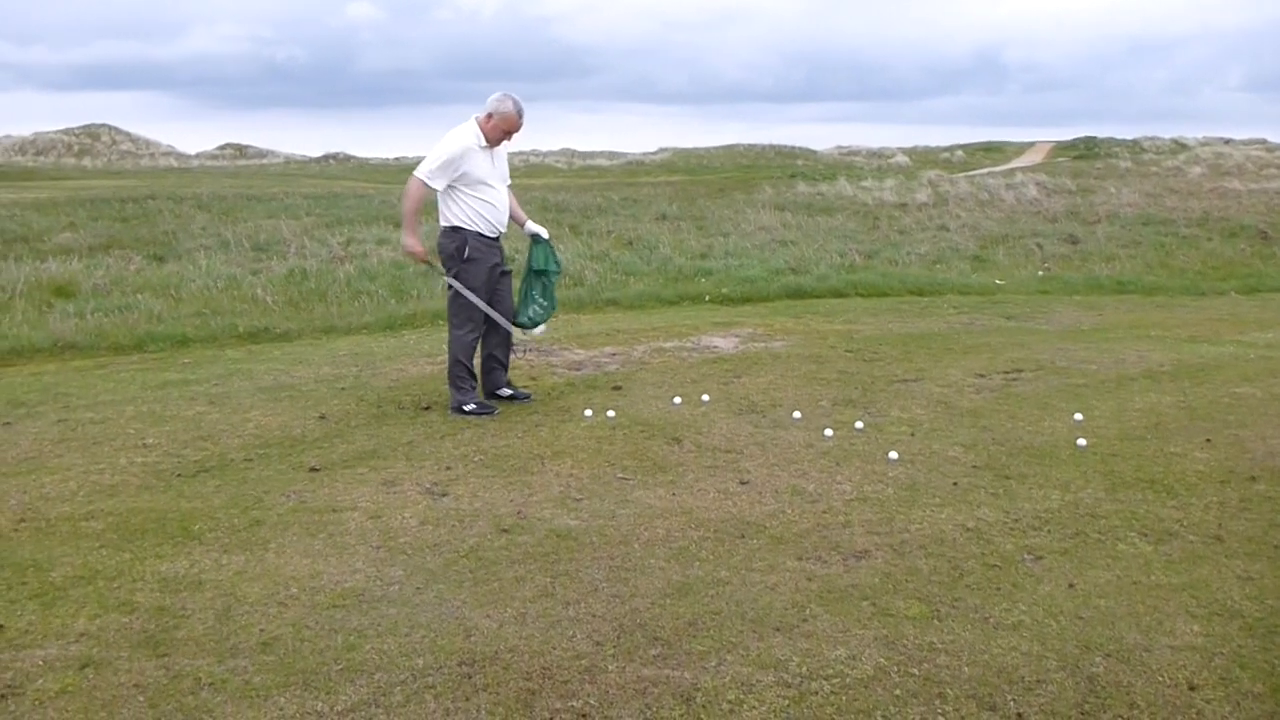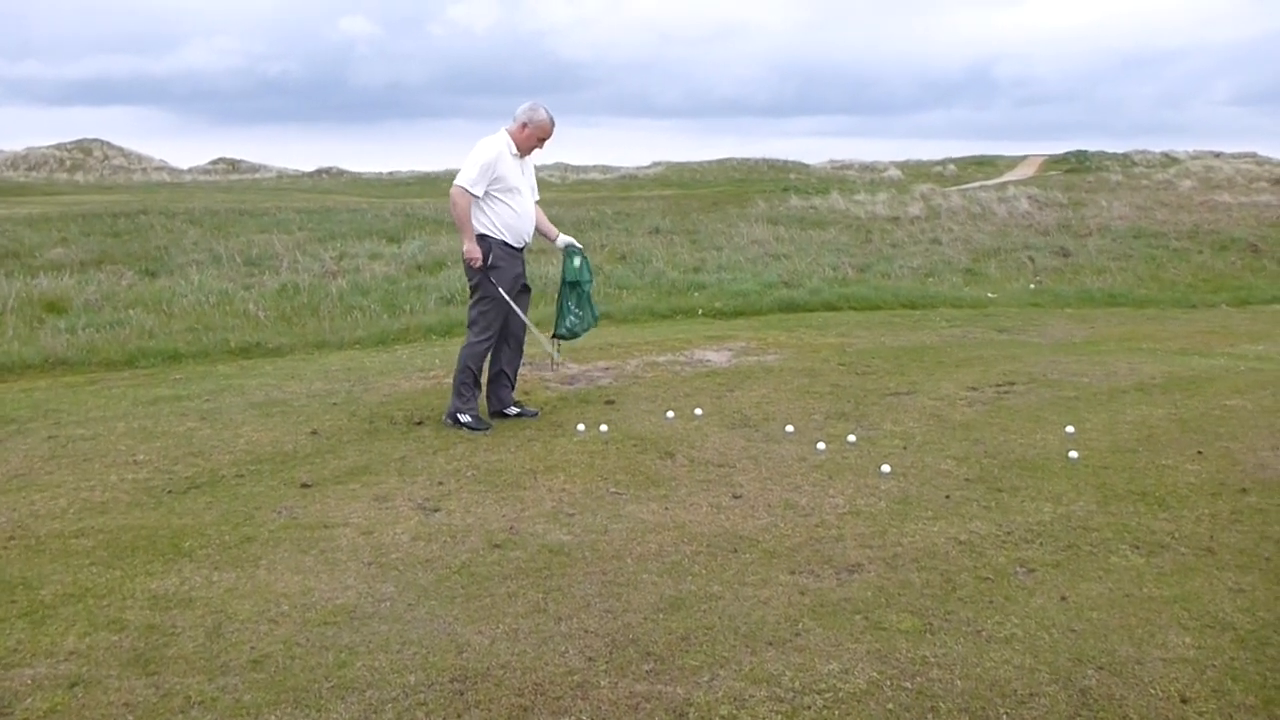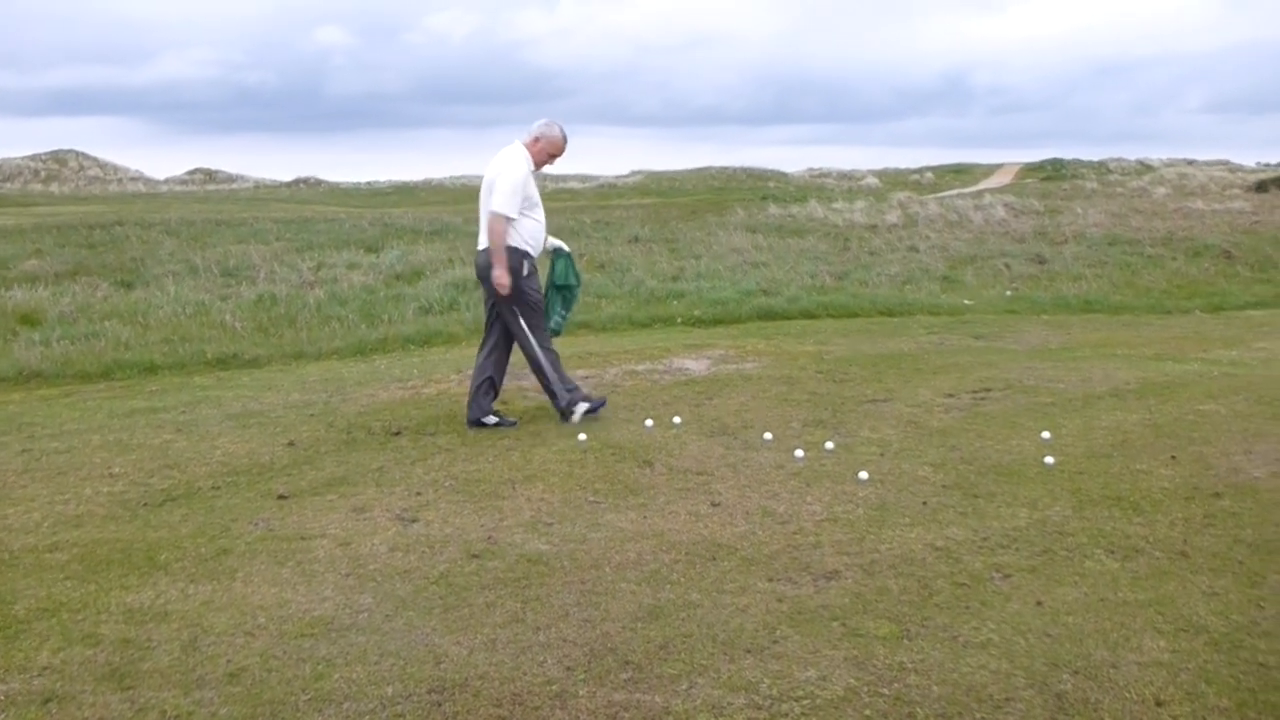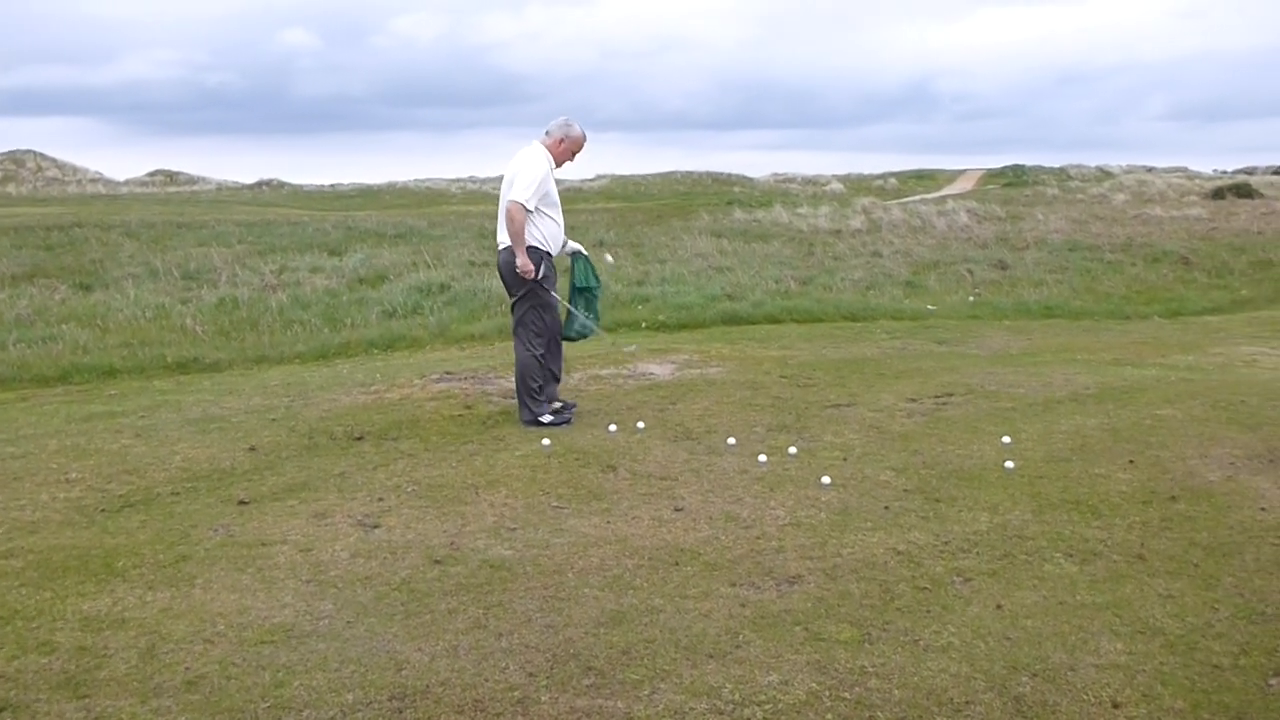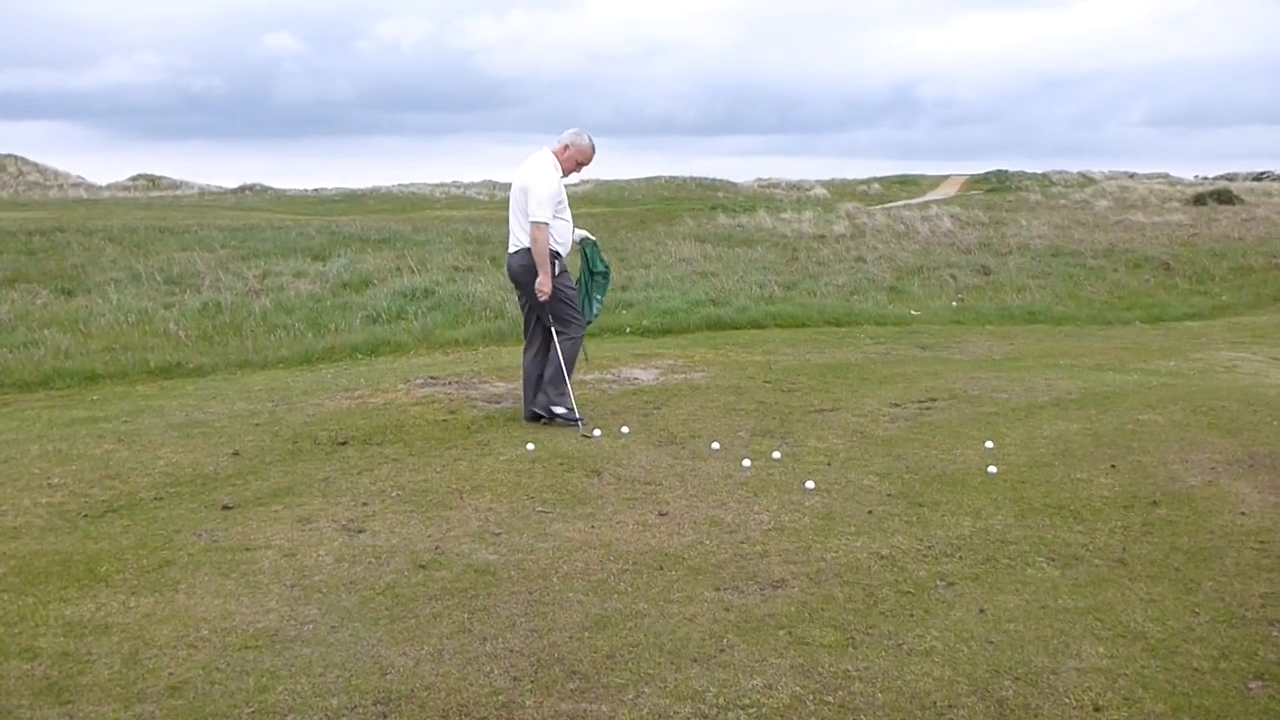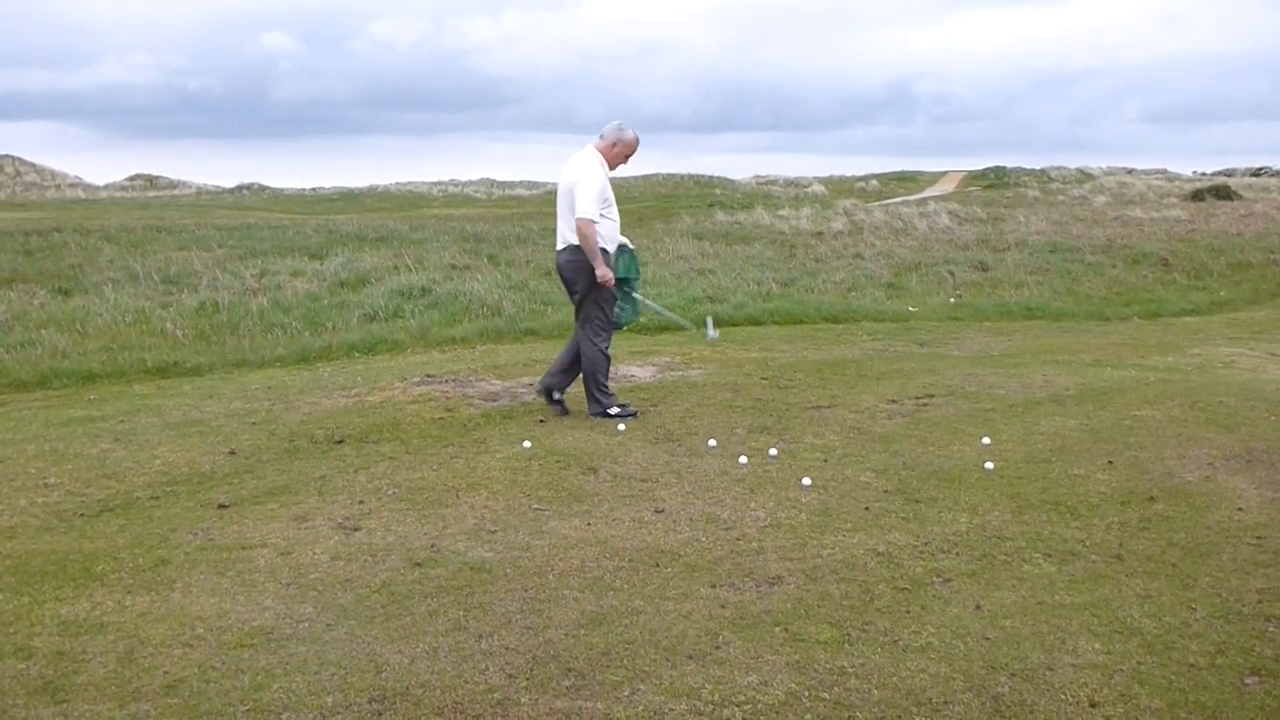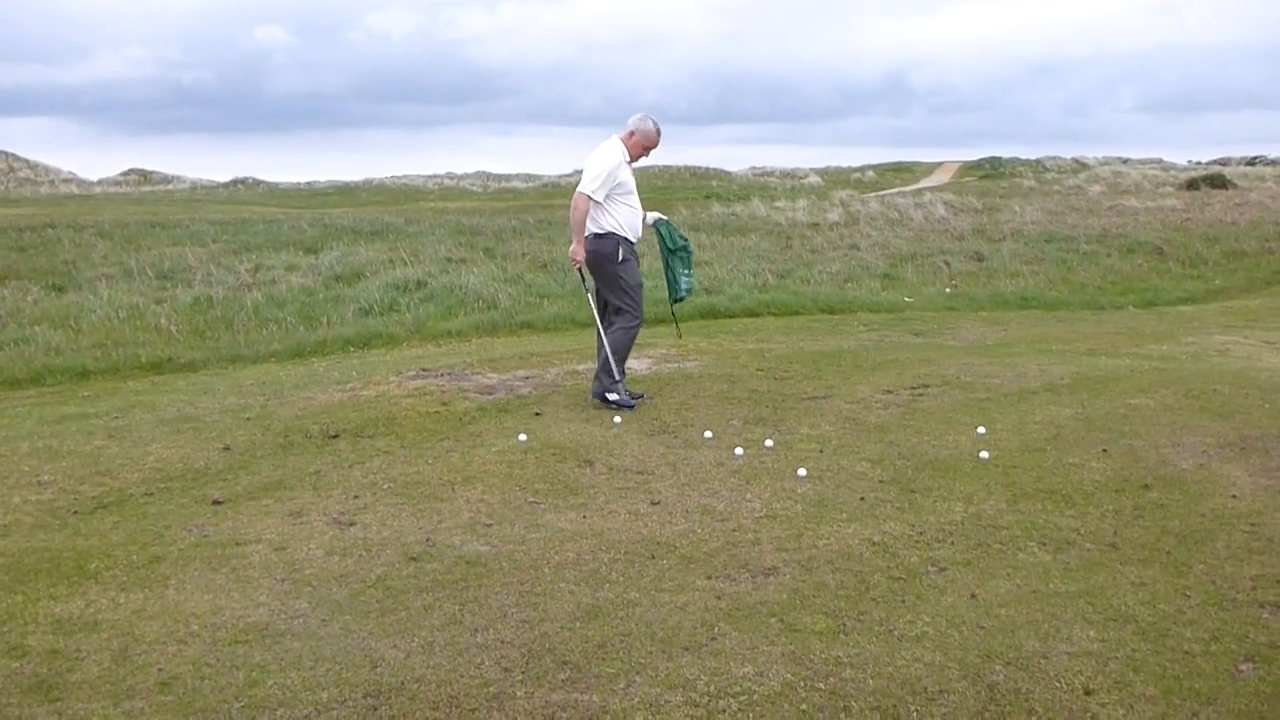
dt=0.7s
person 1, frame 1
left shoulder: (496, 147)
right shoulder: (458, 144)
right elbow: (417, 183)
left wrist: (526, 223)
right wrist: (410, 234)
left hip: (492, 244)
right hip: (465, 246)
left knee: (502, 316)
right knee: (466, 322)
left ankle: (495, 384)
right ankle: (462, 396)
person 1, frame 2
left shoulder: (524, 159)
right shoulder: (490, 151)
left elbow: (530, 206)
right elbow: (459, 193)
left wrist: (557, 237)
right wrist: (468, 242)
left hip: (514, 255)
right hip: (490, 254)
left knee: (512, 332)
right knee: (483, 332)
left ankle: (501, 401)
right ankle: (461, 407)
person 1, frame 3
left shoulder: (515, 162)
right shoulder: (515, 167)
right elbow: (497, 219)
left wrist: (545, 240)
right wrist: (500, 269)
left hip: (502, 264)
right hip: (510, 262)
left knee: (498, 338)
right knee: (535, 336)
left ankle: (480, 410)
right ankle: (569, 402)
person 1, frame 4
left shoulder: (534, 161)
right shoulder: (536, 165)
right elbow: (515, 209)
left wrist: (564, 242)
right wrist: (522, 255)
left hip: (531, 258)
right hip: (530, 261)
left knee: (549, 331)
right knee: (533, 337)
left ankle: (548, 398)
right ankle: (534, 410)
person 1, frame 5
left shoulder: (536, 166)
right shoulder: (546, 175)
right elbow: (538, 230)
left wrist: (570, 233)
right wrist: (545, 276)
left hip: (522, 260)
right hip: (539, 264)
left knee: (539, 336)
right knee: (570, 328)
left ankle: (536, 406)
right ankle: (553, 400)
person 1, frame 6
left shoulder: (583, 163)
right shoulder: (592, 172)
right elbow: (584, 225)
left wrist: (614, 237)
right wrist: (600, 265)
left hip: (574, 258)
right hip: (586, 261)
left knee: (588, 329)
right knee: (596, 333)
left ankle: (554, 383)
right ankle: (601, 403)
person 1, frame 7
left shoulder: (620, 159)
right shoulder: (608, 158)
right elbow: (581, 199)
left wrist: (645, 216)
right wrist: (577, 243)
left hip: (615, 248)
right hip: (609, 248)
left knee: (613, 318)
right knee: (629, 315)
left ankle: (609, 386)
right ankle: (607, 386)
